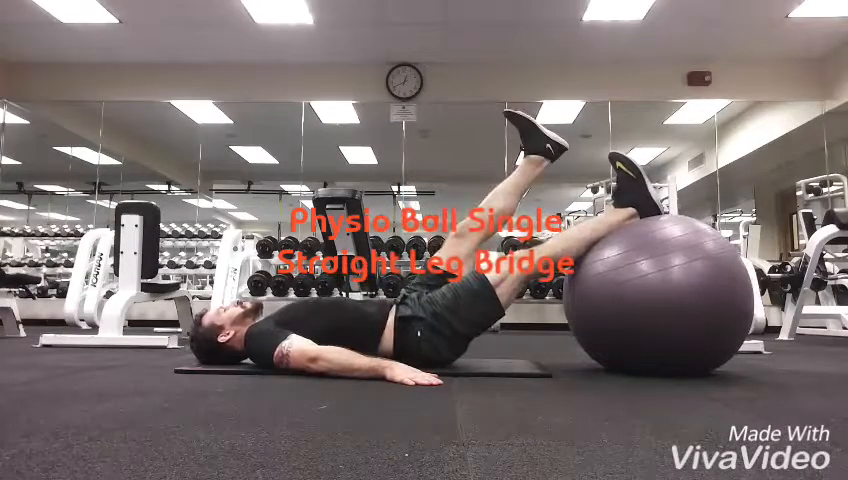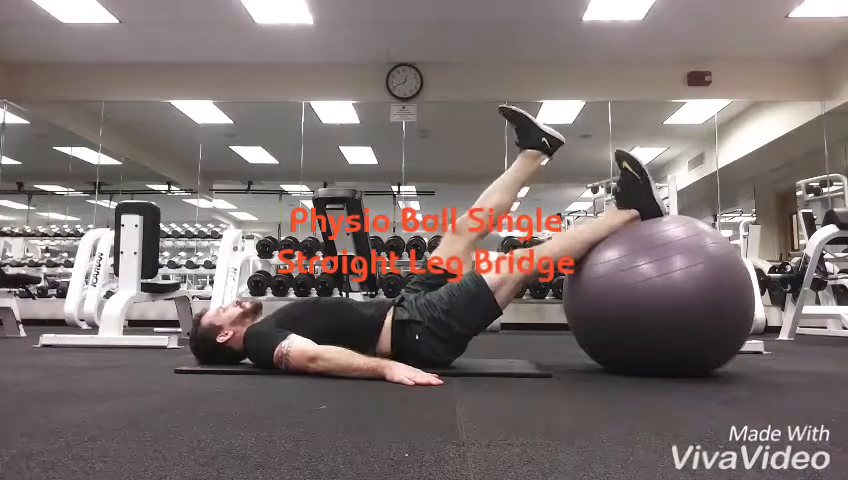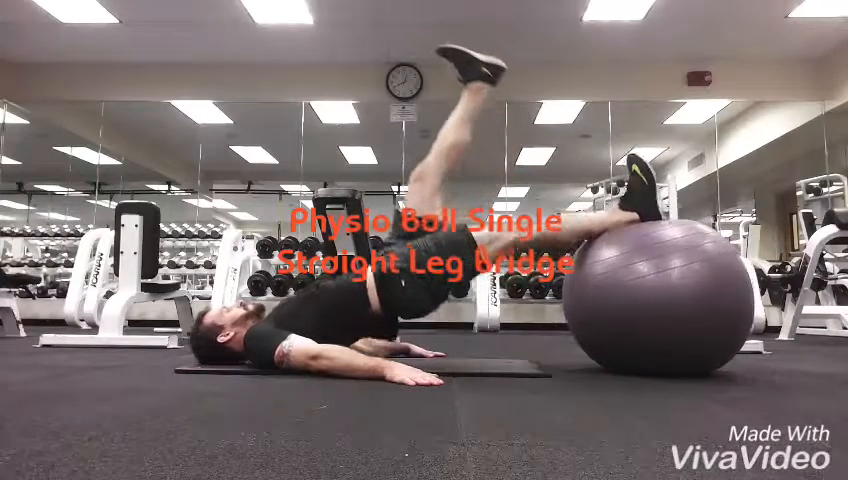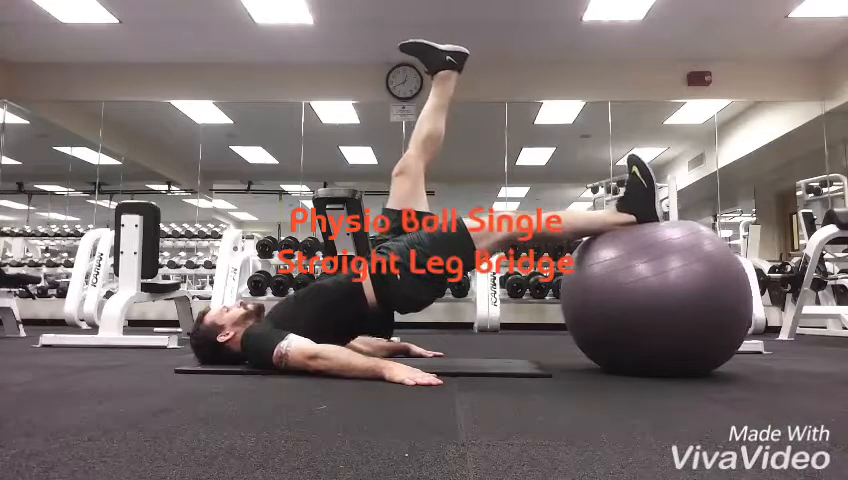
dt=0.5s
person 1, frame 1
left shoulder: (275, 326)
right shoulder: (261, 340)
right elbow: (315, 358)
right wrist: (388, 366)
left hip: (409, 309)
right hip: (421, 331)
left knee: (466, 234)
right knee: (523, 260)
left ankle: (537, 156)
right ankle: (630, 210)
person 1, frame 2
left shoulder: (271, 327)
right shoulder: (259, 340)
right elbow: (314, 357)
right wrist: (389, 366)
left hip: (405, 310)
right hip: (417, 333)
left knee: (462, 230)
right knee: (521, 260)
left ankle: (533, 151)
right ankle: (629, 212)
person 1, frame 3
left shoulder: (272, 327)
right shoulder: (259, 341)
left elbow: (345, 340)
right elbow: (314, 358)
right wrist: (388, 368)
left hip: (392, 271)
right hip: (401, 280)
left knee: (427, 176)
right knee: (516, 231)
left ankle: (477, 83)
right ankle: (628, 215)
person 1, frame 4
left shoulder: (270, 327)
right shoulder: (258, 342)
left elbow: (342, 340)
right elbow: (312, 357)
right wrist: (388, 368)
left hip: (388, 263)
right hip: (398, 274)
left knee: (408, 168)
right knee: (512, 226)
left ankle: (444, 75)
right ankle: (626, 217)
